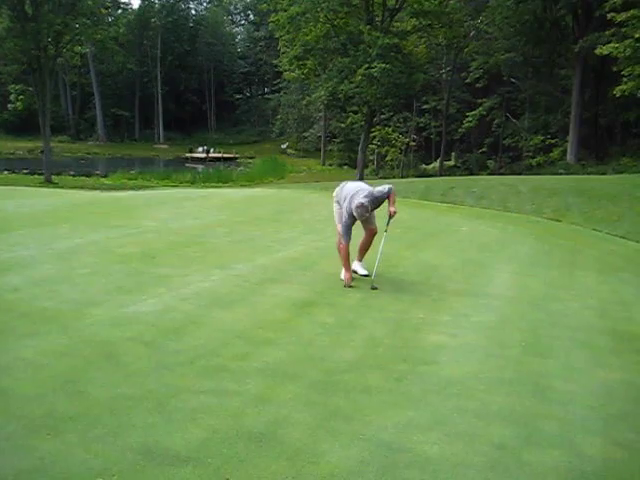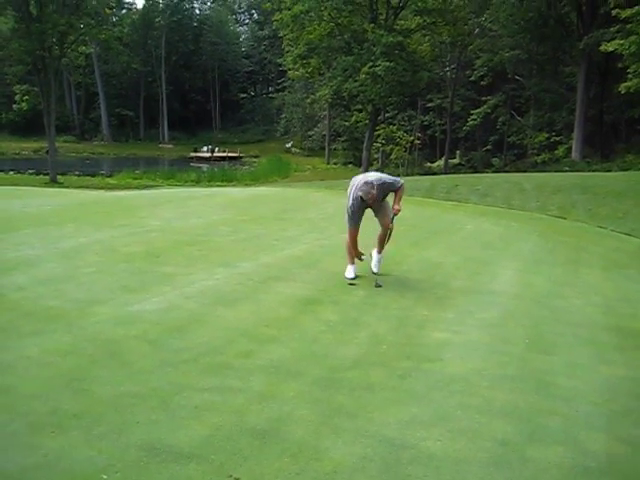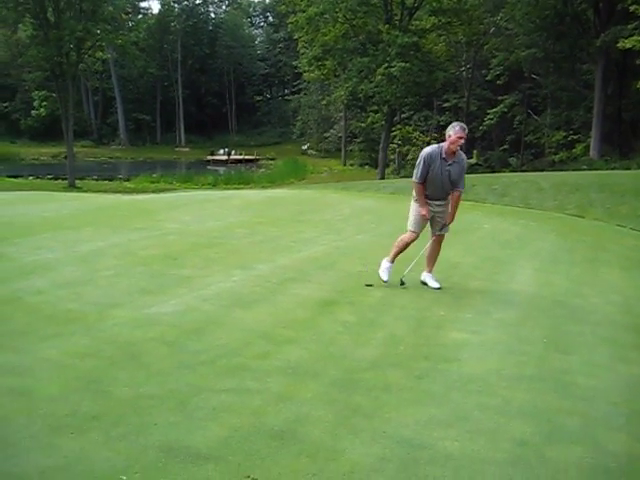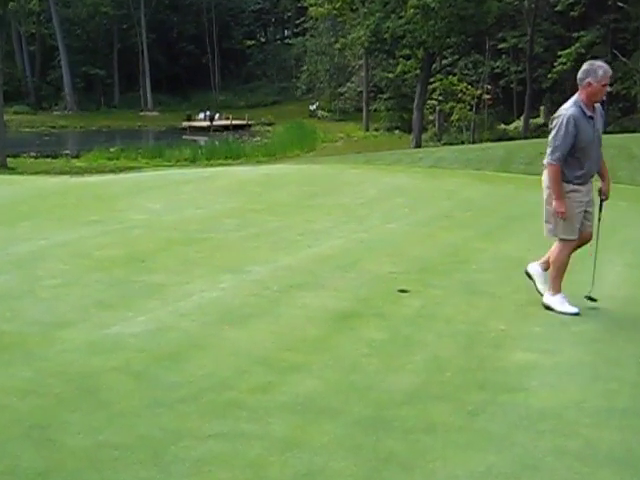
dt=0.7s
person 1, frame 1
left shoulder: (374, 196)
right shoulder: (347, 215)
left elbow: (390, 188)
right elbow: (344, 244)
left wrist: (392, 206)
right wrist: (347, 272)
right hip: (341, 197)
left knee: (372, 231)
right knee: (341, 232)
left ankle: (358, 263)
right ankle: (345, 268)
person 1, frame 2
left shoulder: (384, 182)
right shoulder: (354, 202)
left elbow: (400, 184)
right elbow: (352, 228)
left wrist: (397, 204)
right wrist: (355, 251)
left hip: (379, 198)
right hip: (359, 200)
left knee: (388, 226)
right knee: (353, 230)
left ankle: (377, 253)
right ankle: (351, 265)
person 1, frame 3
left shoulder: (462, 160)
right shoulder: (428, 153)
left elbow: (458, 189)
right elbow: (417, 181)
left wrist: (452, 213)
right wrist: (423, 206)
left hip: (443, 203)
right hip: (422, 200)
left knee: (439, 237)
right knee: (412, 235)
left ankle: (427, 274)
right ankle: (388, 261)
person 1, frame 4
left shoulder: (597, 111)
right shoulder: (569, 116)
right elbow: (553, 161)
left wrist: (605, 179)
right wrist: (558, 198)
left hip: (583, 185)
right hip: (564, 187)
left knee: (584, 235)
right knee: (566, 239)
left ankle: (540, 267)
